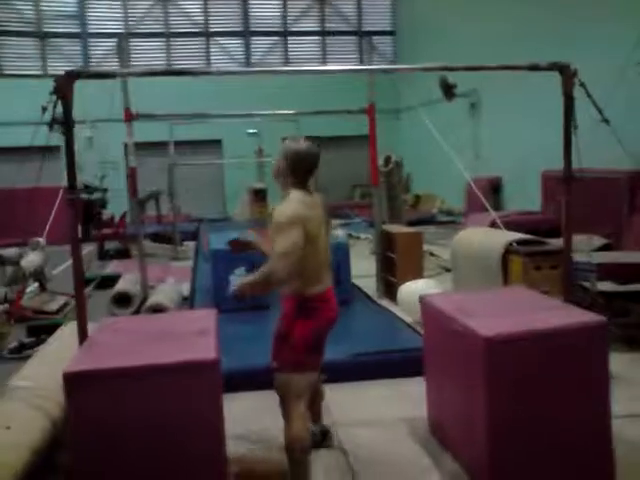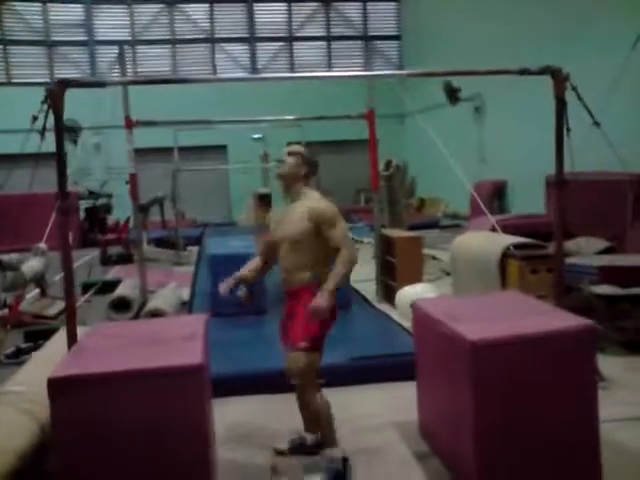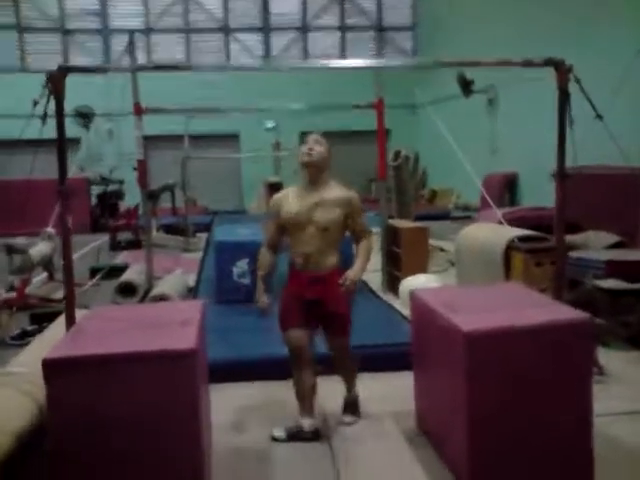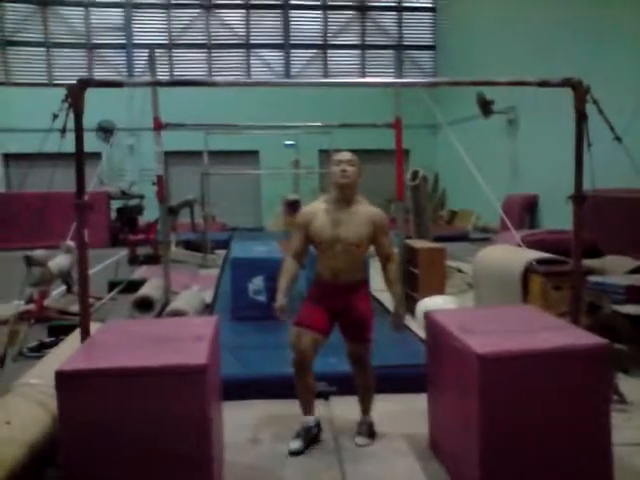
dt=0.4s
person 1, frame 1
left shoulder: (288, 212)
right shoulder: (313, 202)
left elbow: (280, 269)
left wrist: (246, 284)
right wrist: (257, 245)
left hip: (305, 308)
right hip: (320, 301)
left knee: (293, 399)
right knee: (307, 378)
right ankle: (319, 429)
person 1, frame 2
left shoulder: (320, 208)
right shoulder: (281, 214)
left elbow: (346, 252)
right elbow: (264, 258)
left wrist: (327, 293)
right wrist: (235, 279)
left hip: (313, 299)
right hip: (292, 297)
left knee: (301, 375)
right knee: (300, 374)
left ankle: (332, 451)
right ankle: (312, 436)
person 1, frame 3
left shoulder: (346, 198)
right shoulder: (281, 201)
left elbow: (364, 238)
right elbow: (269, 247)
left wrist: (358, 268)
right wrist: (261, 287)
left hip: (332, 283)
right hip: (297, 284)
left knee: (340, 350)
right knee: (300, 353)
left ankle: (351, 396)
right ankle: (307, 423)
person 1, frame 4
left shoulder: (374, 217)
right shoulder: (309, 214)
left elbow: (388, 260)
right elbow: (294, 257)
left wrist: (398, 303)
right wrist: (281, 293)
left hip: (356, 293)
right hip: (320, 291)
left knee: (360, 360)
right knee: (300, 356)
left ankle: (365, 420)
right ankle: (310, 423)
